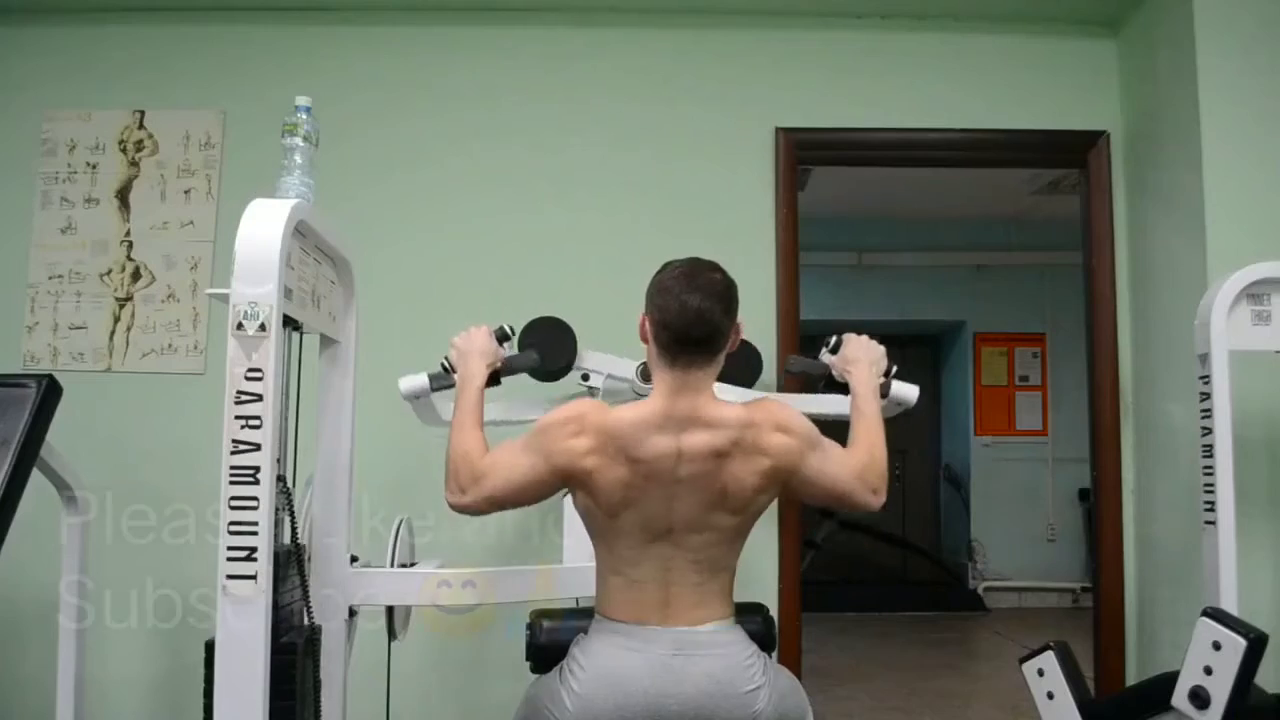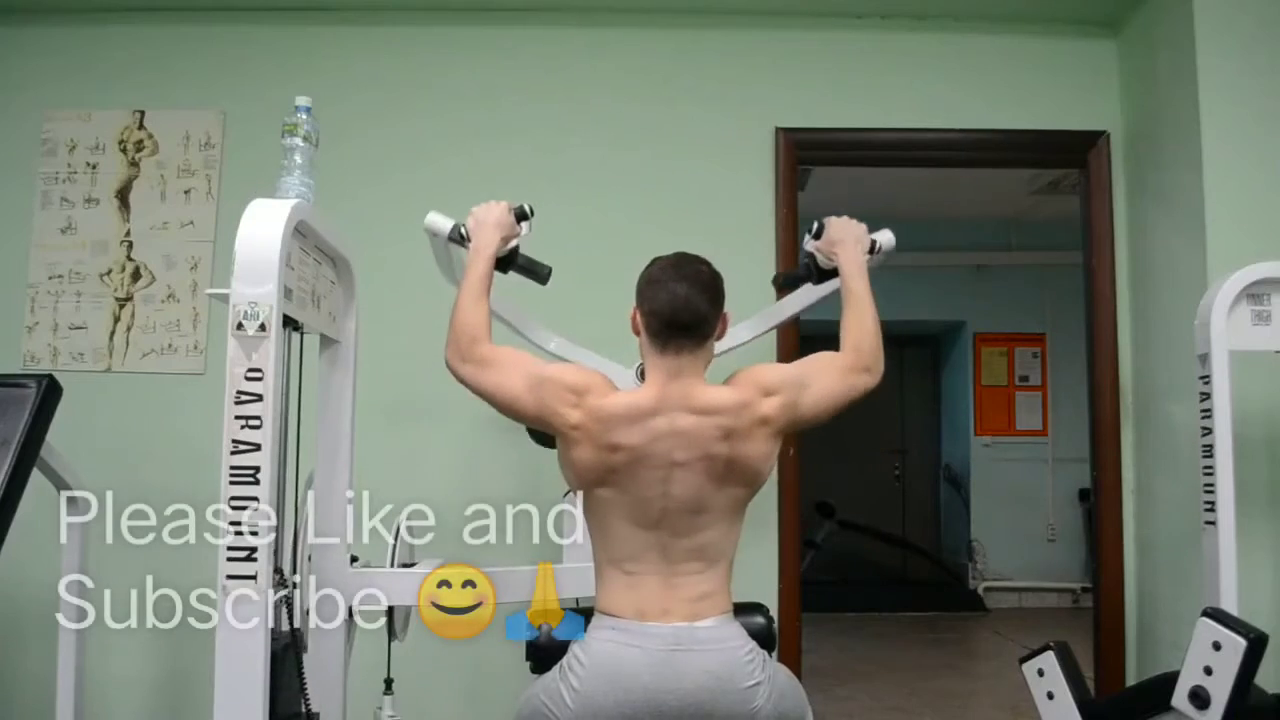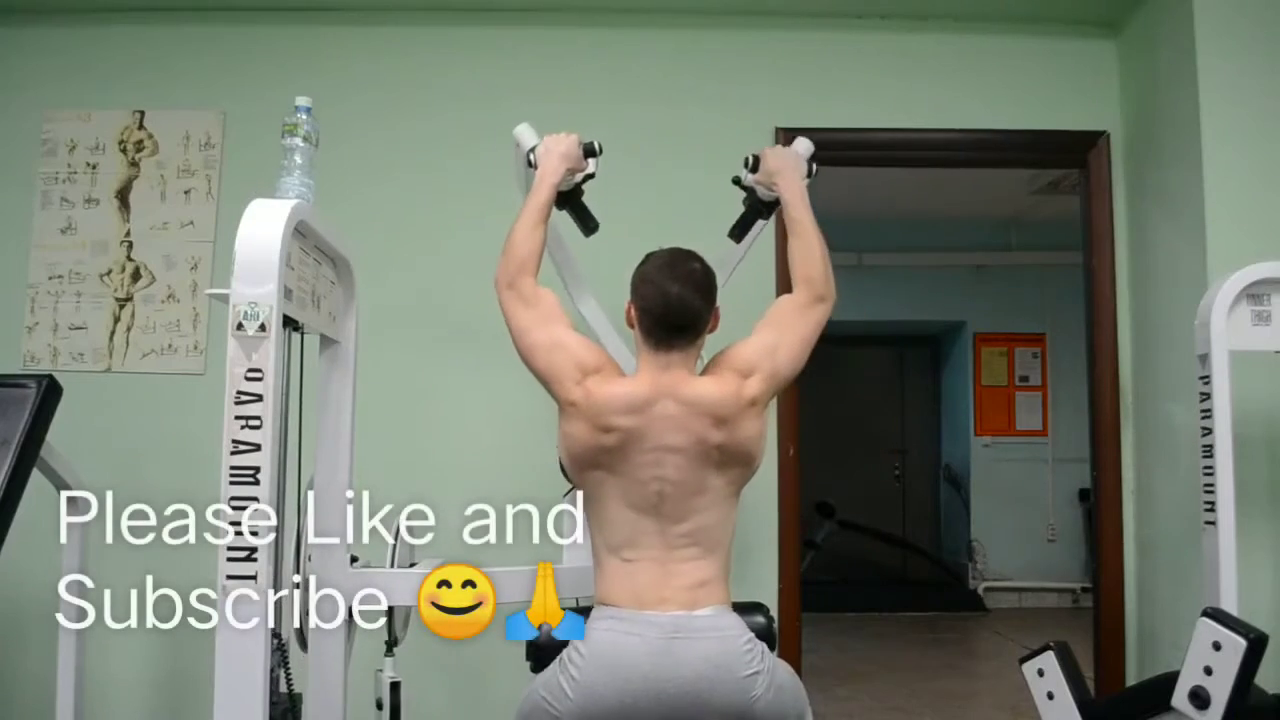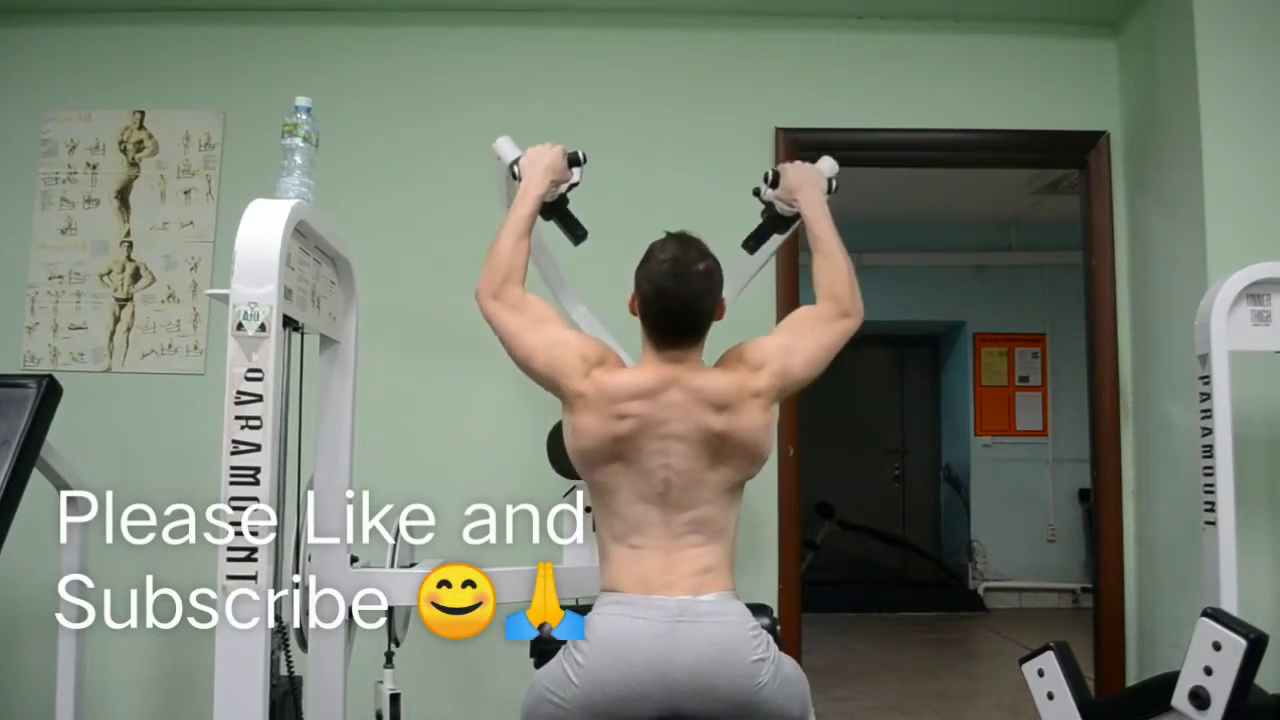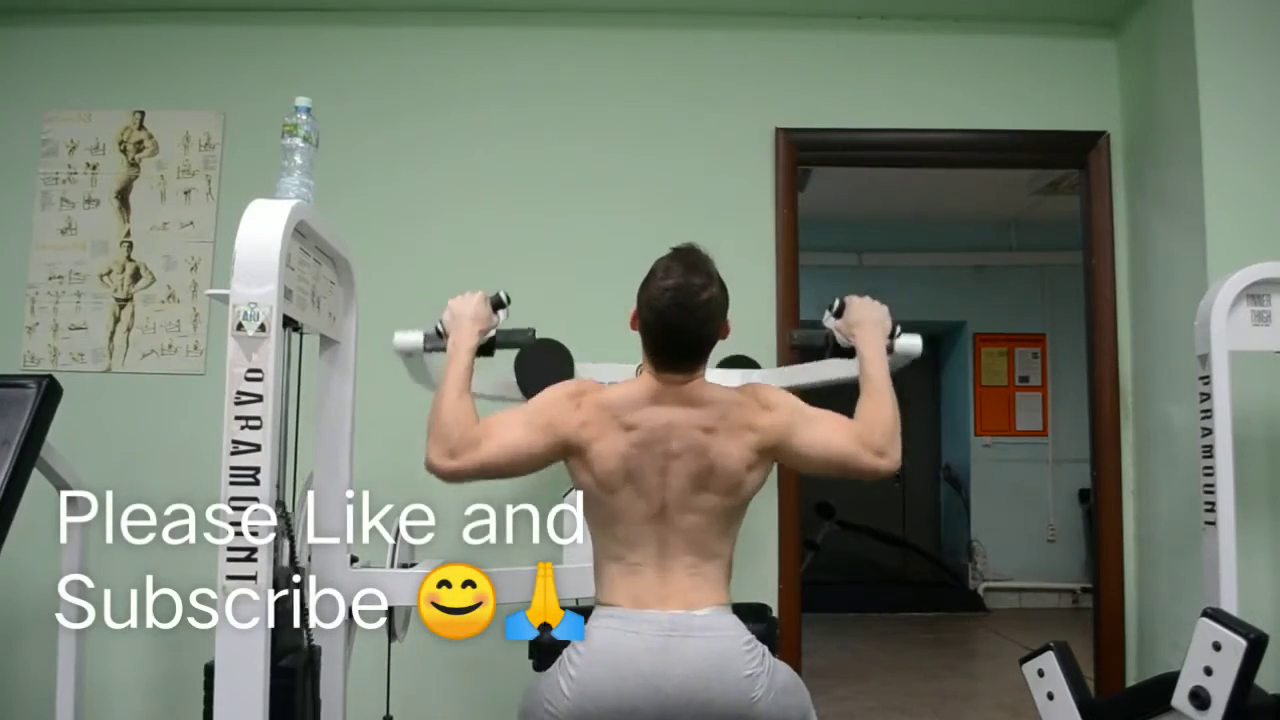
dt=0.5s
person 1, frame 1
left shoulder: (583, 435)
right shoulder: (770, 437)
left elbow: (466, 490)
right elbow: (869, 490)
left wrist: (472, 373)
right wrist: (865, 380)
left hip: (609, 675)
right hip: (725, 675)
person 1, frame 2
left shoulder: (581, 411)
right shoulder: (759, 410)
left elbow: (466, 357)
right elbow: (864, 367)
left wrist: (485, 244)
right wrist: (850, 260)
left hip: (609, 667)
right hip: (724, 666)
person 1, frame 3
left shoulder: (587, 395)
right shoulder: (740, 395)
left elbow: (515, 284)
right elbow: (816, 295)
left wrist: (549, 176)
right wrist: (790, 185)
left hip: (609, 656)
right hip: (721, 654)
person 1, frame 4
left shoulder: (590, 388)
right shoulder: (751, 389)
left elbow: (497, 294)
right elbow: (843, 310)
left wrist: (533, 188)
right wrist: (811, 202)
left hip: (614, 644)
right hip: (727, 643)
person 1, frame 5
left shoulder: (580, 413)
right shoulder: (760, 417)
left elbow: (448, 457)
right elbow: (881, 455)
left wrist: (463, 339)
right wrist: (868, 340)
left hip: (608, 660)
right hip: (721, 659)
